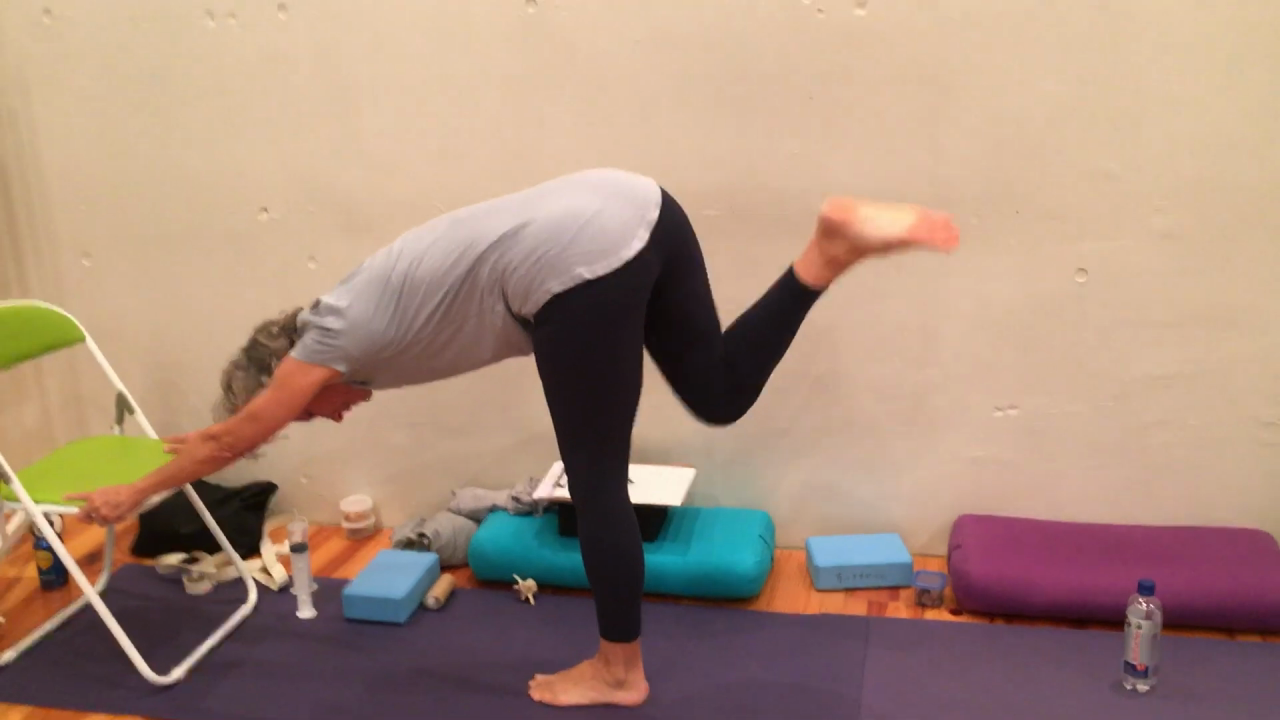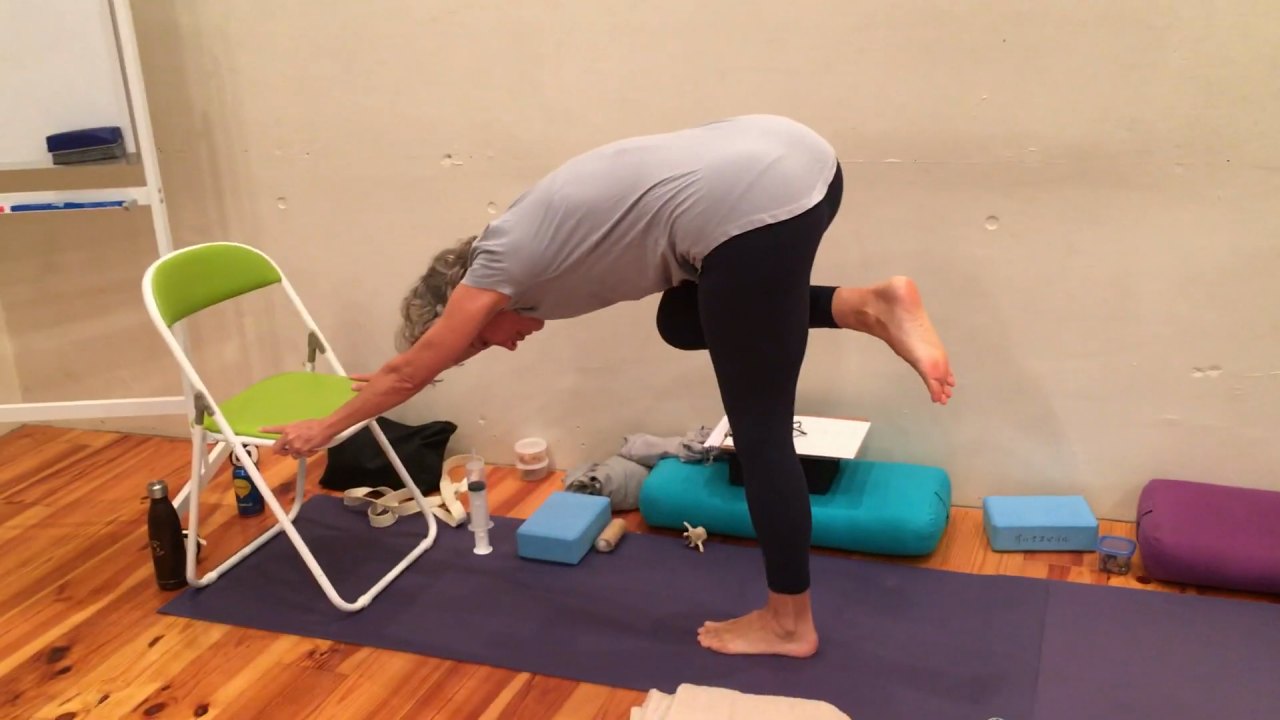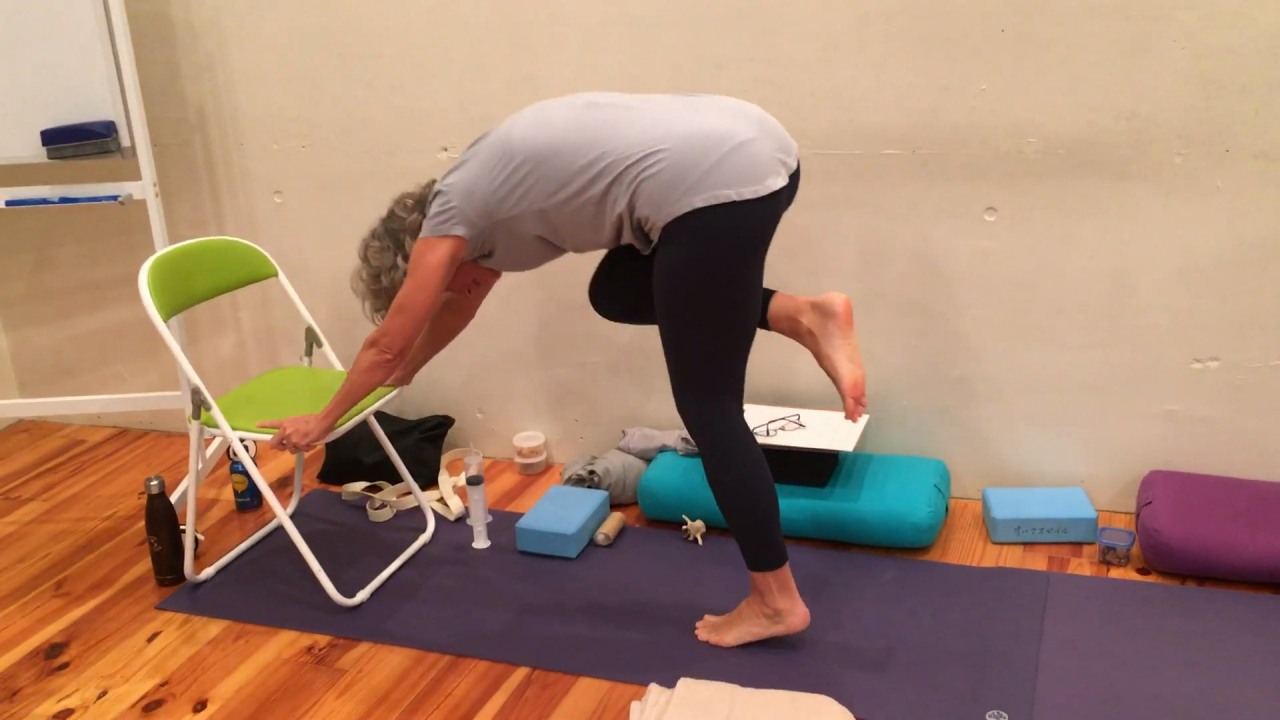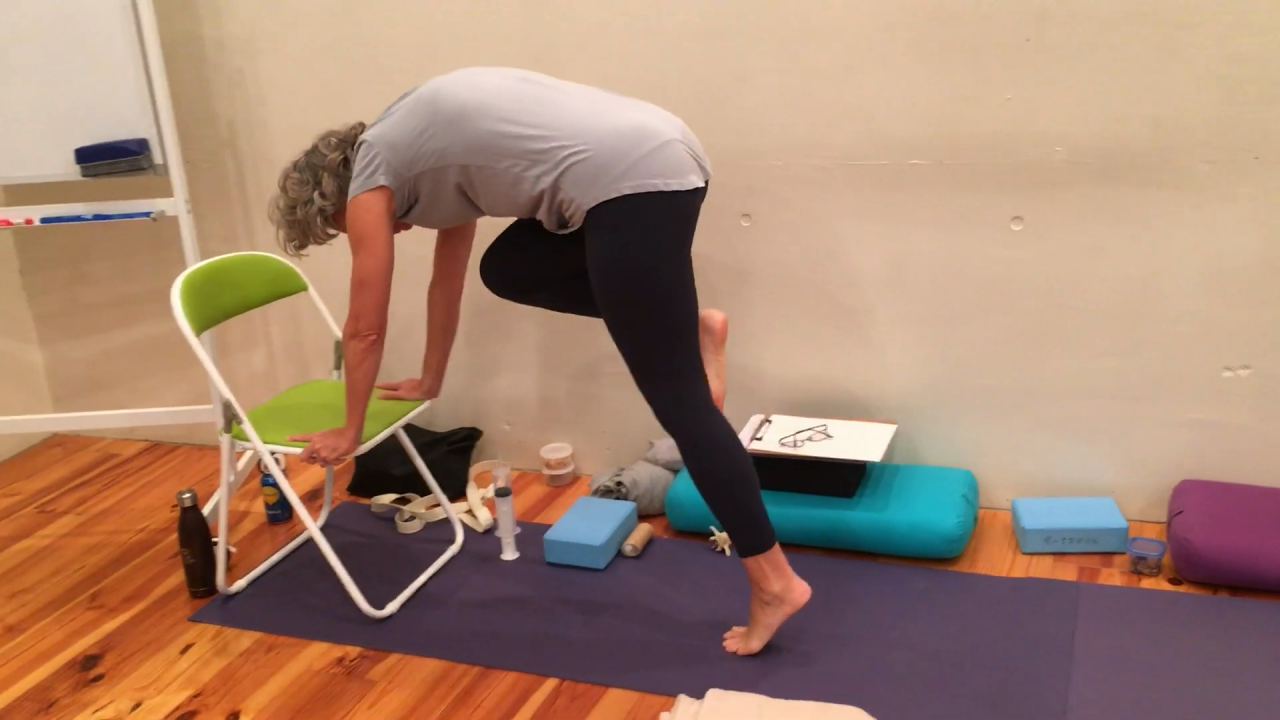
dt=1s
person 1, frame 1
left shoulder: (329, 343)
right shoulder: (349, 313)
left elbow: (230, 442)
left wrist: (131, 496)
right wrist: (210, 436)
left hip: (577, 265)
right hip: (625, 205)
left knee: (597, 484)
right knee: (720, 392)
left ankle: (617, 670)
right ankle: (831, 246)
person 1, frame 2
left shoulder: (497, 269)
right shoulder: (522, 242)
left elbow: (411, 372)
left wrist: (323, 430)
right wrist: (397, 377)
left hip: (751, 205)
right hip: (793, 156)
left knee: (760, 433)
right knee: (683, 324)
left ankle: (788, 624)
right ankle: (868, 307)
person 1, frame 3
left shoulder: (449, 217)
right shoulder: (483, 194)
left elbow: (387, 344)
right elbow: (460, 304)
left wrist: (322, 423)
right wrist: (403, 373)
left hip: (713, 183)
right hip: (752, 145)
left knee: (707, 409)
right knee: (616, 296)
left ankle: (775, 602)
right ankle: (800, 315)
person 1, frame 4
left shoulder: (370, 176)
right shoulder: (420, 150)
left elbow: (364, 329)
right elbow: (447, 280)
left wrist: (349, 432)
right wrist: (429, 382)
left hip: (630, 180)
right hip: (659, 152)
left knee: (676, 399)
right knee: (506, 271)
left ankle: (774, 583)
right ankle: (685, 325)
